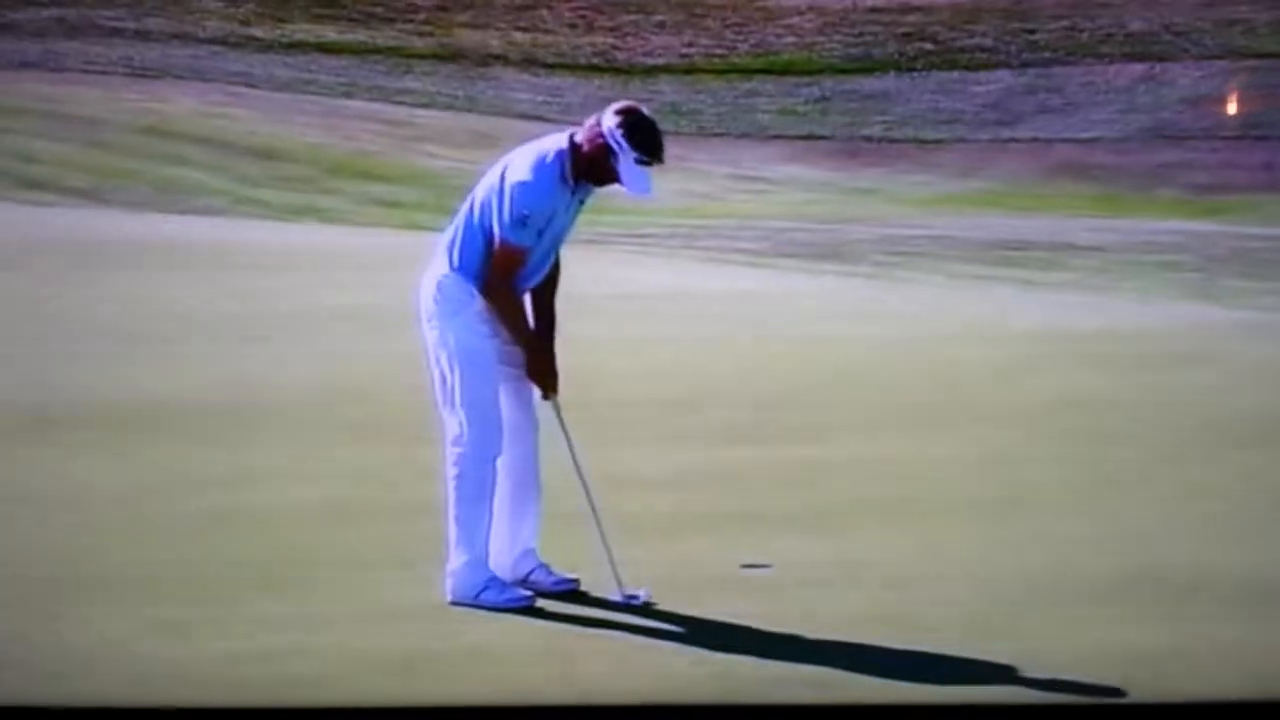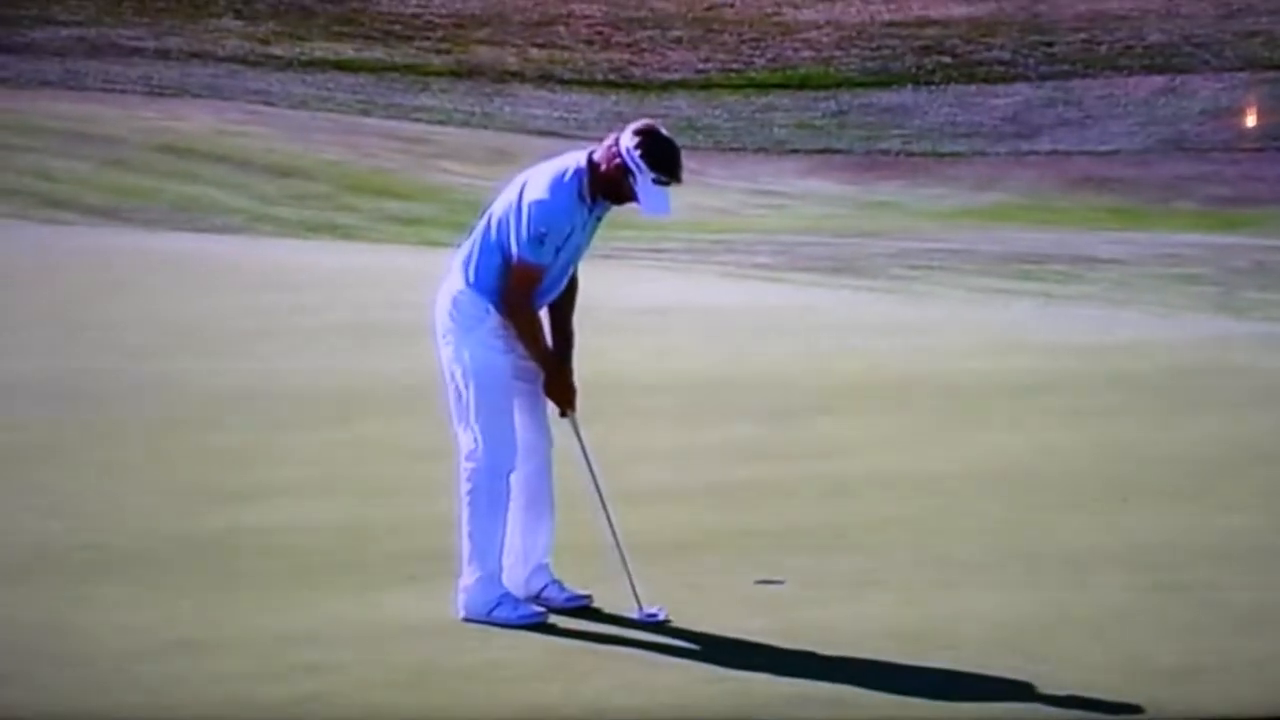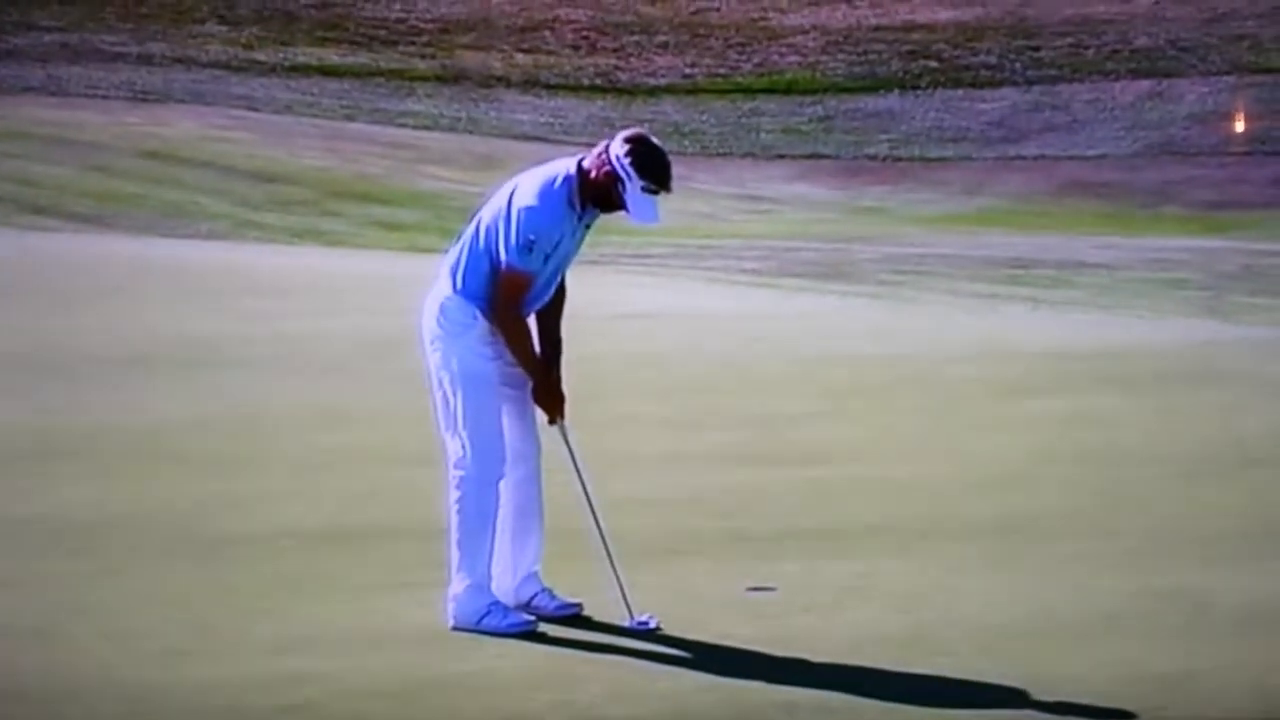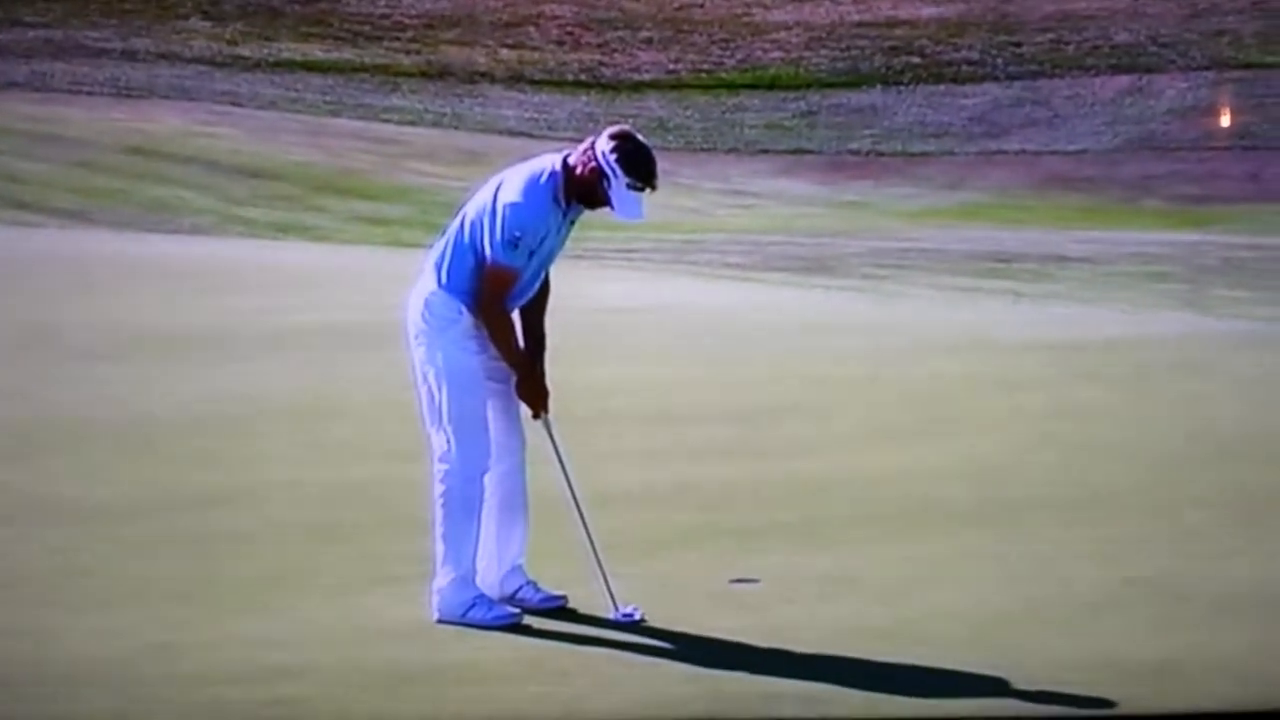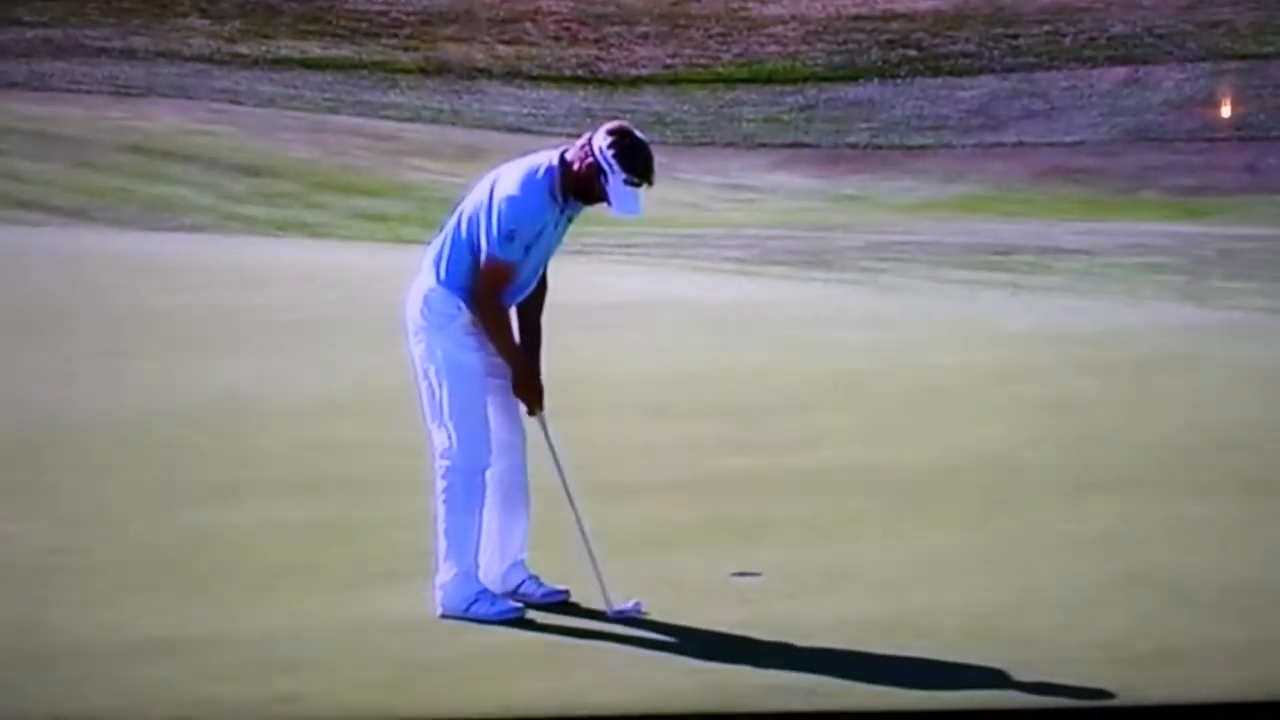
dt=0.7s
person 1, frame 1
left shoulder: (578, 175)
right shoulder: (534, 181)
right elbow: (499, 281)
left wrist: (546, 343)
right wrist: (534, 352)
left hip: (494, 300)
right hip: (461, 297)
left knee: (520, 436)
right knee: (478, 439)
left ankle: (515, 561)
right ankle: (469, 575)
person 1, frame 2
left shoulder: (595, 192)
right shoulder: (551, 199)
left elbow: (564, 274)
right elbow: (517, 299)
left wrist: (564, 359)
right wrist: (552, 370)
left hip: (508, 316)
right hip: (476, 313)
left knee: (533, 451)
right knee: (492, 455)
left ankle: (528, 576)
right ankle: (481, 592)
person 1, frame 3
left shoulder: (584, 198)
right shoulder: (541, 204)
right elbow: (506, 305)
left wrist: (552, 366)
right wrist: (540, 378)
left hip: (495, 322)
right hip: (463, 320)
left knee: (522, 458)
right knee: (481, 462)
left ankle: (518, 584)
right ankle: (470, 599)
person 1, frame 4
left shoulder: (569, 195)
right shoulder: (526, 201)
right elbow: (492, 300)
left wrist: (535, 360)
right wrist: (524, 373)
left hip: (480, 317)
right hip: (448, 315)
left knee: (506, 451)
right knee: (465, 457)
left ankle: (502, 578)
right ankle: (454, 593)
person 1, frame 5
left shoulder: (568, 191)
right shoulder: (523, 196)
right elbow: (487, 295)
left wrist: (532, 359)
right wrist: (520, 369)
left hip: (480, 313)
right hip: (447, 312)
left knee: (507, 448)
right knee: (467, 453)
left ankle: (505, 573)
right ankle: (458, 588)
